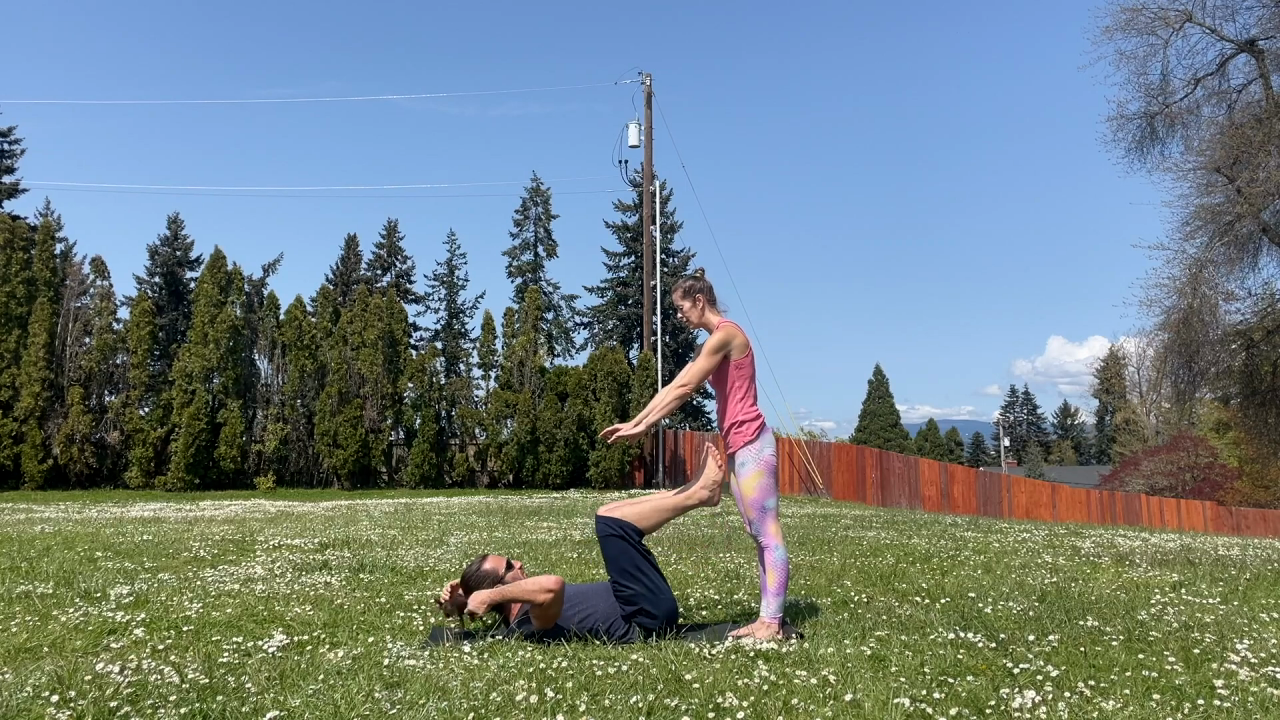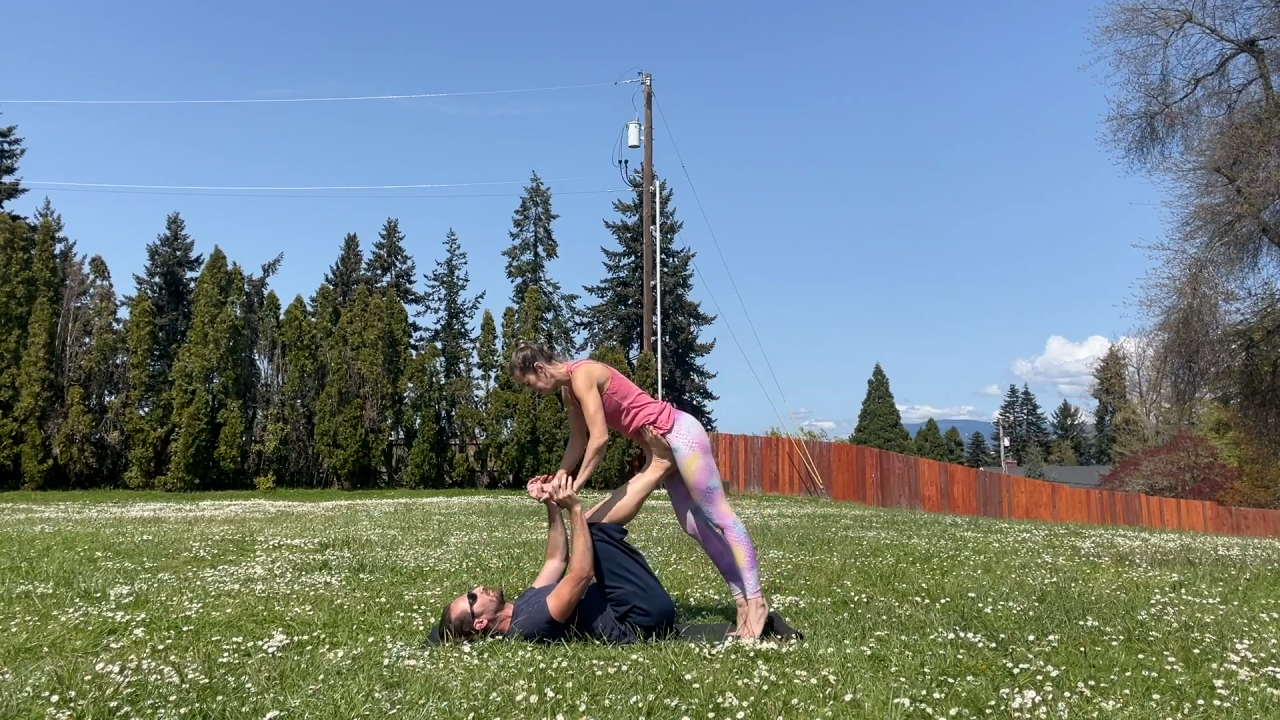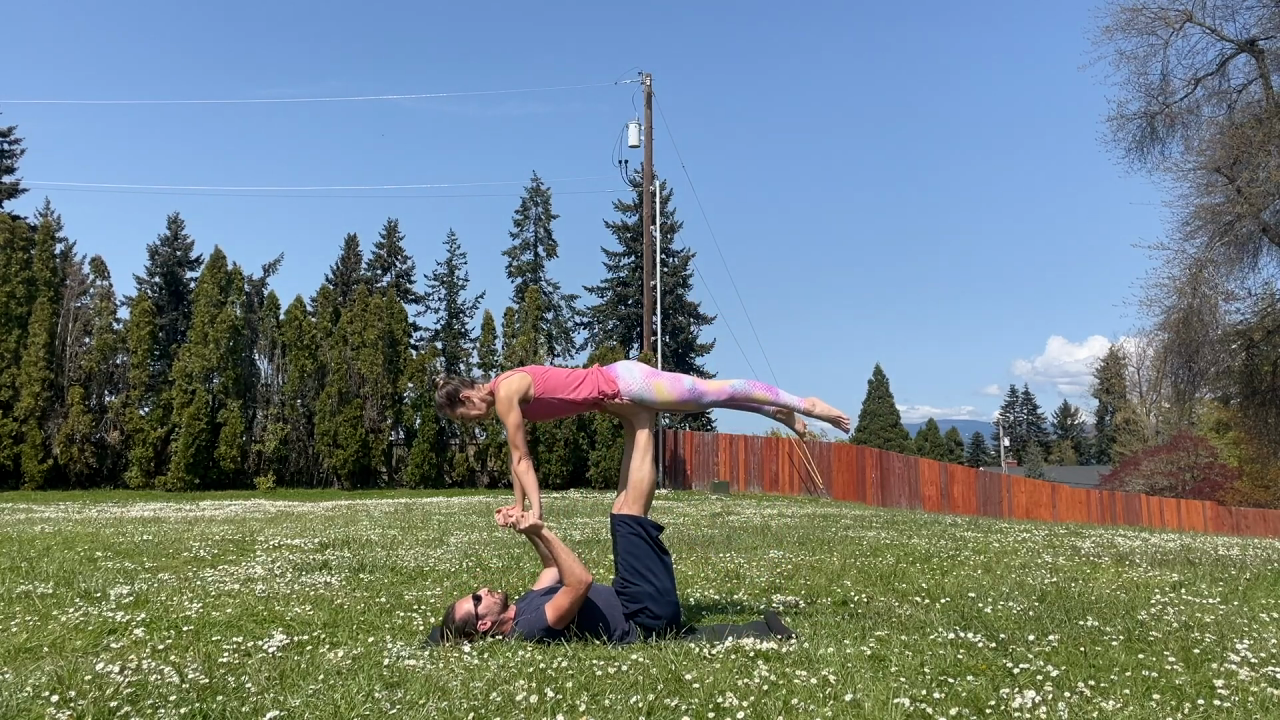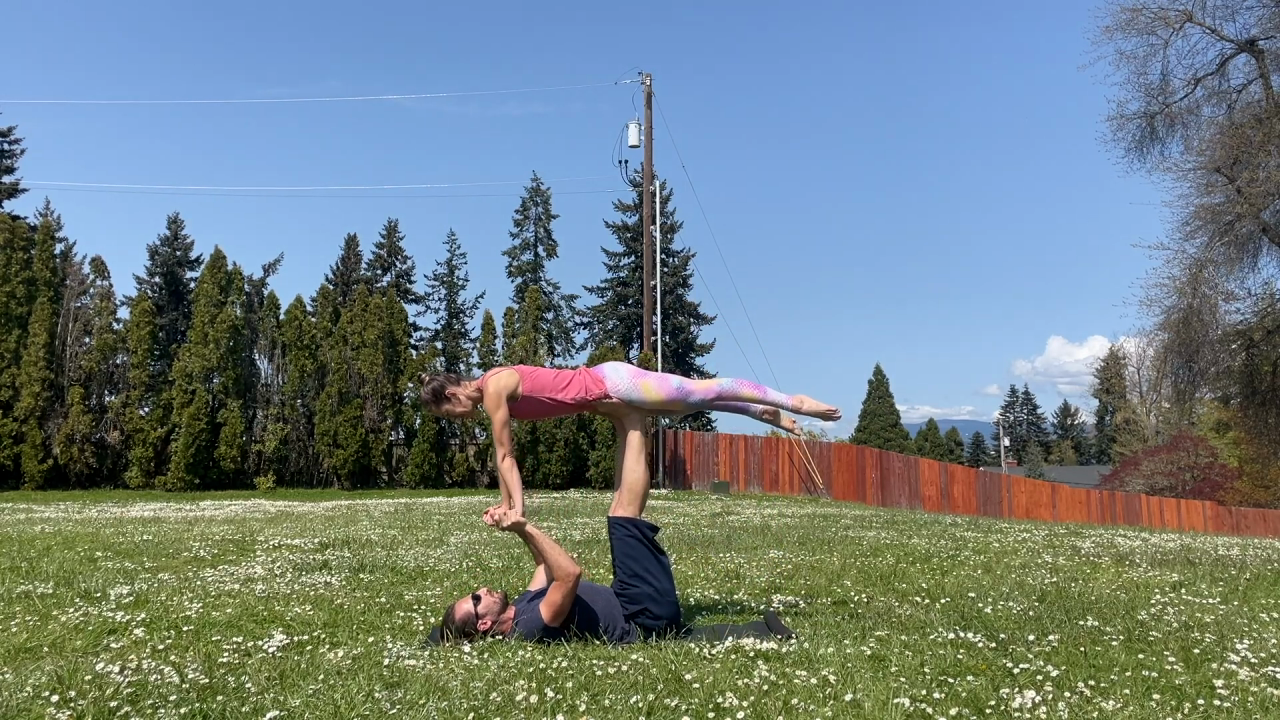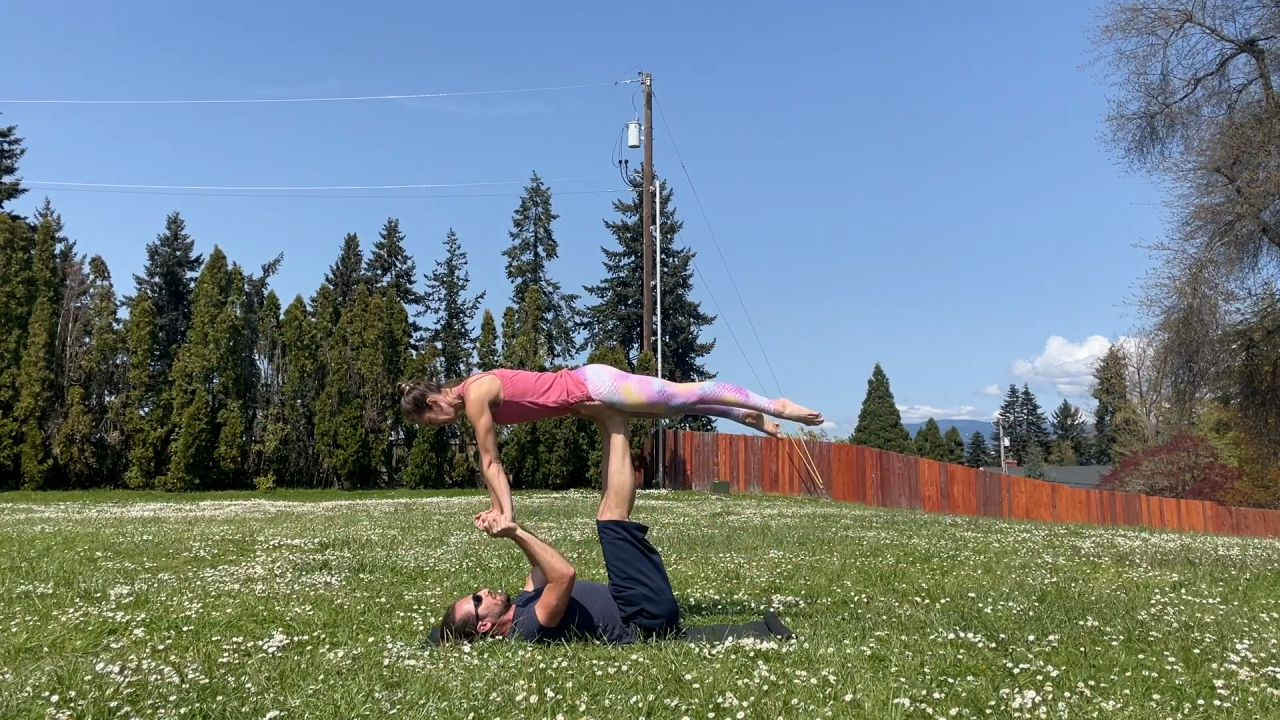
dt=1s
person 1, frame 1
left shoulder: (725, 334)
right shoulder: (712, 343)
left elbow: (685, 389)
right elbow: (674, 385)
left wrist: (644, 427)
right wrist: (634, 422)
left hip: (750, 442)
right hip: (738, 446)
left knee: (768, 534)
right knee: (758, 534)
left ankle: (773, 622)
right ankle: (767, 618)
person 1, frame 2
left shoulder: (581, 374)
right shoulder: (567, 389)
left elbow: (599, 439)
right elbow: (578, 444)
left wrist: (576, 485)
right wrist: (558, 480)
left hip: (678, 433)
right hip: (662, 443)
left knee: (717, 514)
right knee: (694, 526)
left ankle: (755, 599)
right ankle: (743, 598)
person 1, frame 3
left shoulder: (505, 392)
right shoulder: (507, 395)
left elbow: (521, 458)
right elbow: (519, 458)
left wrist: (536, 513)
right wrist: (519, 506)
left hip: (622, 385)
right hip: (618, 392)
left knee: (715, 393)
right knee: (709, 396)
left ankle: (805, 404)
right ankle: (777, 410)
person 1, frame 4
left shoulder: (495, 387)
right shoulder: (493, 394)
left elbow: (504, 455)
right elbow: (505, 455)
left wrist: (518, 508)
right wrist: (508, 504)
left hip: (609, 384)
right hip: (604, 395)
left knee: (701, 393)
right knee: (697, 401)
left ankle: (791, 401)
right ankle: (767, 413)
person 1, frame 5
left shoulder: (476, 394)
right shoulder: (475, 395)
left elbow: (490, 461)
right elbow: (492, 461)
left wrist: (508, 513)
right wrist: (499, 509)
left hip: (591, 388)
right hip: (586, 397)
left knee: (685, 395)
right knee: (679, 404)
left ankle: (773, 405)
right ankle: (749, 416)
person 2, frame 1
left shoulder: (520, 615)
right shoulder: (533, 625)
right elbow: (553, 584)
left wrist: (465, 587)
right wrist: (491, 596)
left hip: (646, 617)
right hip: (647, 620)
left knee: (612, 516)
right knee: (609, 518)
left ankle: (693, 492)
right ankle: (699, 493)
person 2, frame 2
left shoulder: (523, 606)
right shoulder: (530, 624)
left elbow: (556, 560)
right elbow: (580, 575)
left wrist: (552, 507)
right wrist: (573, 509)
left hip: (642, 620)
right hip: (644, 618)
right knee: (595, 525)
person 2, frame 3
left shoulder: (524, 609)
right shoulder: (532, 627)
left elbow: (555, 571)
right elbow: (580, 581)
left wrist: (527, 531)
right wrist: (540, 532)
left hip: (643, 623)
right hip: (646, 618)
right knee: (627, 516)
person 2, frame 4
left shoulder: (523, 608)
right shoulder: (531, 627)
left elbow: (546, 563)
right elbow: (570, 573)
left wrist: (519, 529)
right wrist: (525, 527)
left hip: (647, 622)
right hip: (648, 618)
right knee: (623, 514)
person 2, frame 5
left shoulder: (520, 608)
right shoulder: (529, 628)
left elbow: (543, 567)
right elbow: (565, 574)
left wrist: (513, 531)
right wrist: (518, 533)
left hip: (648, 624)
right hip: (646, 617)
right knee: (611, 518)
